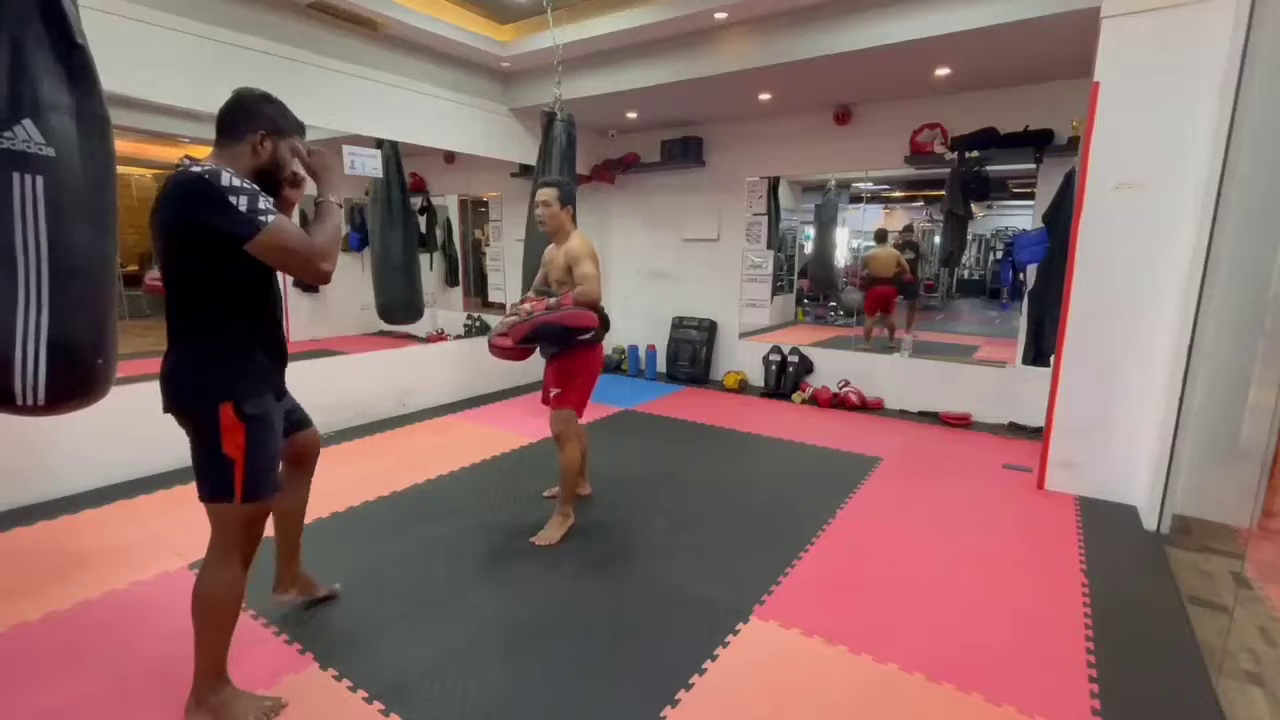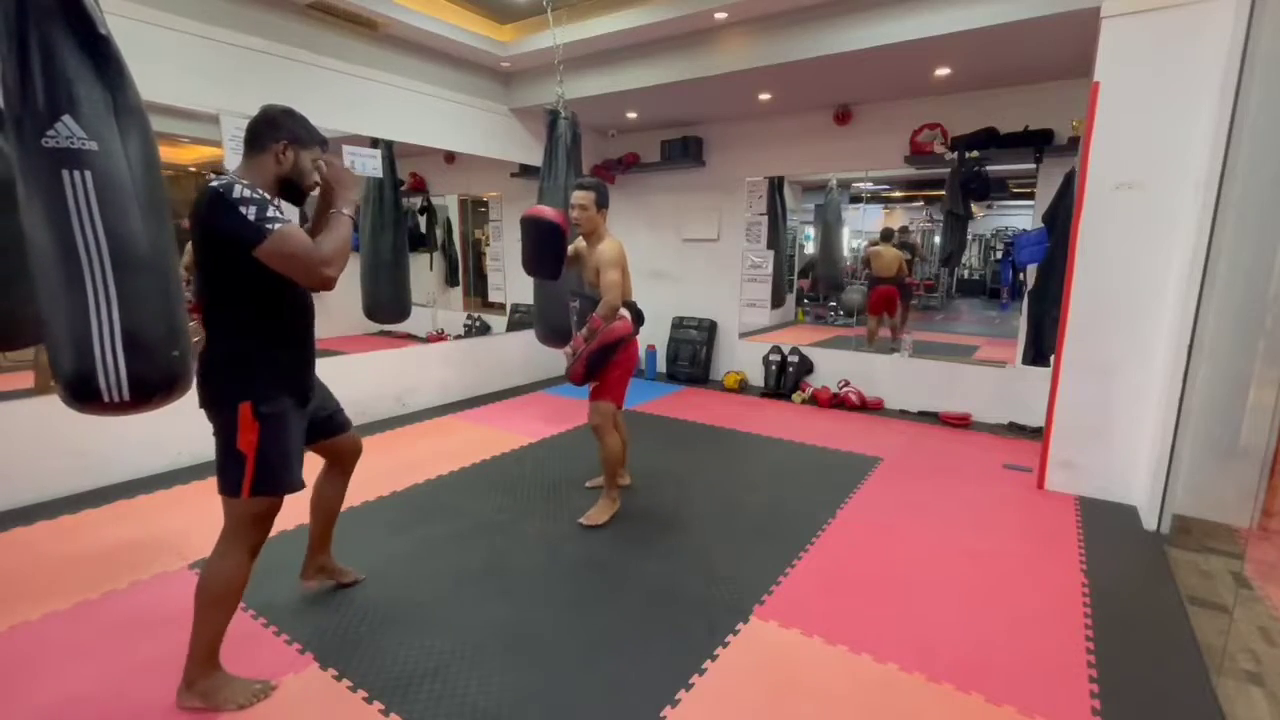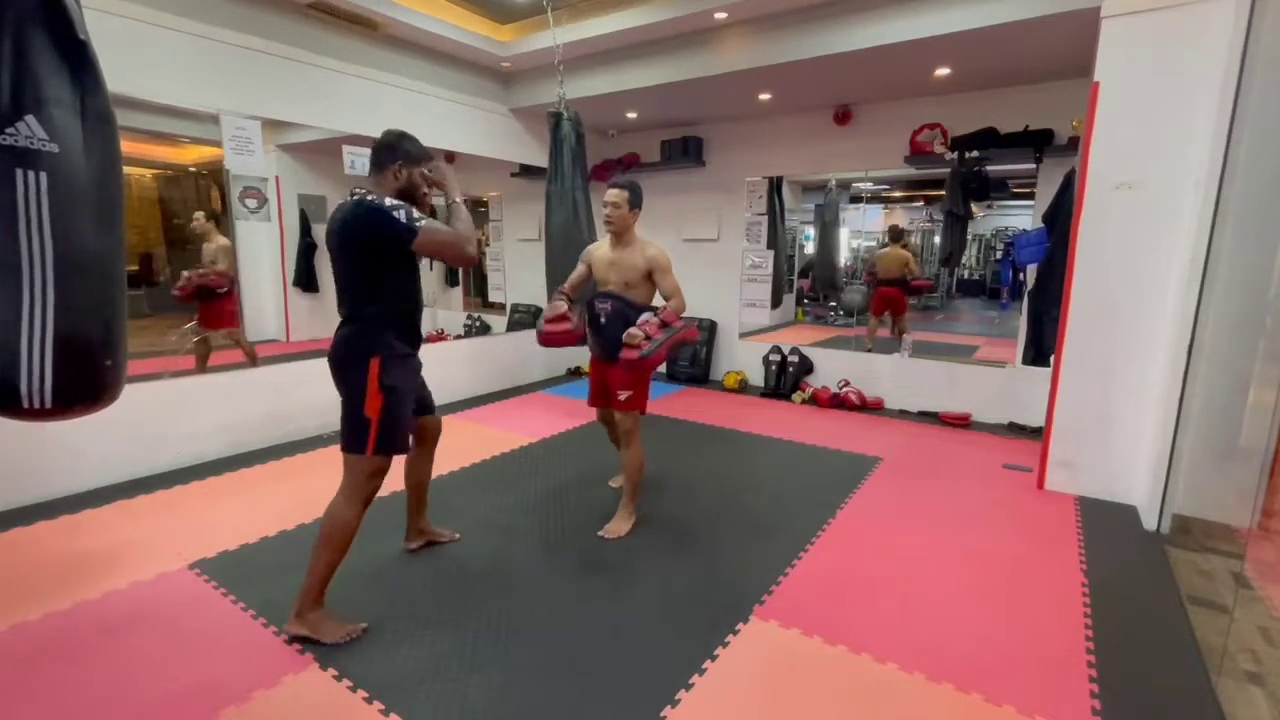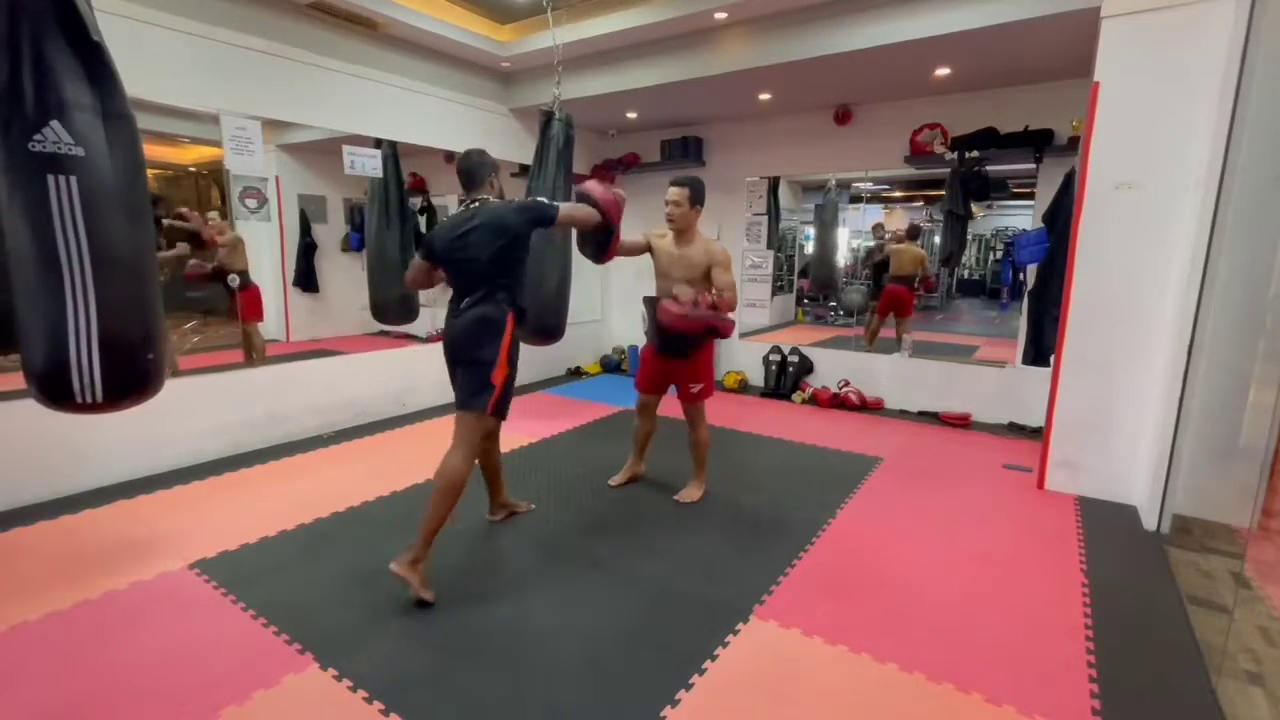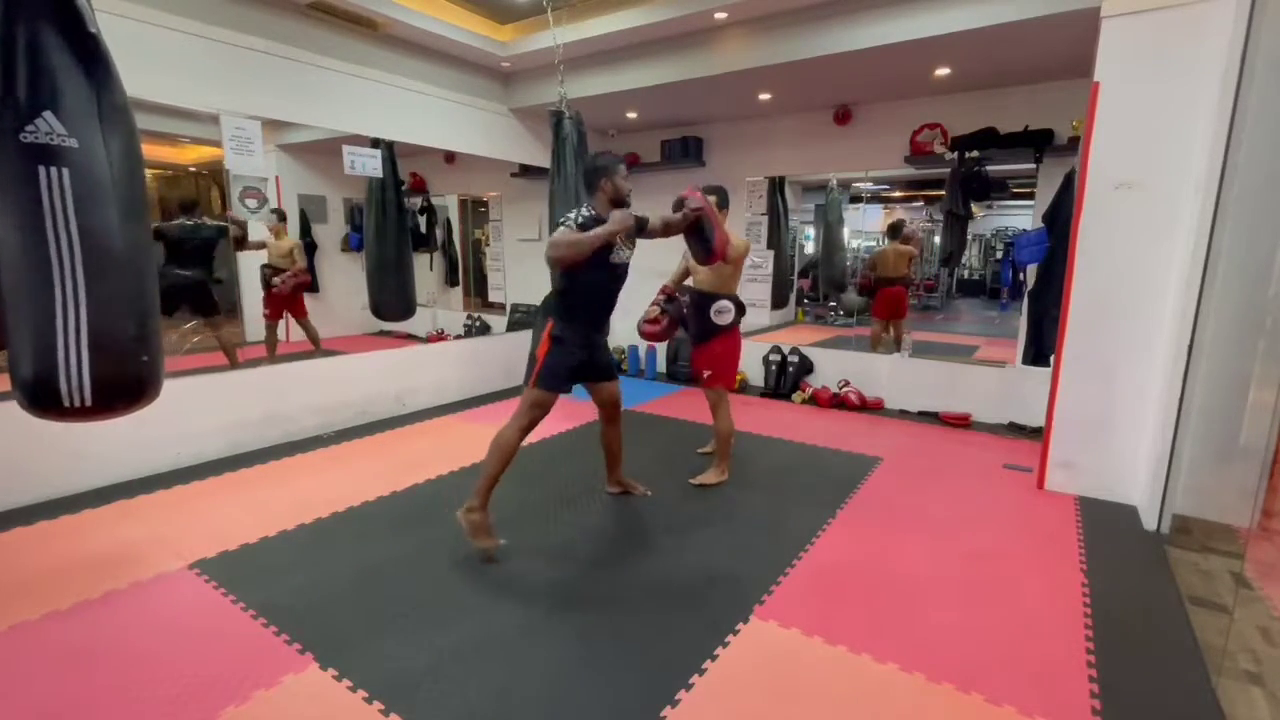
dt=1s
person 1, frame 1
left shoulder: (198, 188)
right shoulder: (217, 189)
right elbow: (317, 264)
left wrist: (280, 210)
right wrist: (330, 191)
left hip: (243, 377)
right hip: (225, 387)
left knee: (302, 449)
right knee: (237, 532)
left ankle: (291, 577)
person 1, frame 2
left shoulder: (256, 204)
right shoulder: (231, 199)
left elbow: (299, 258)
right elbow: (321, 269)
left wrist: (328, 204)
right wrist: (346, 205)
left hip: (289, 375)
right hip: (252, 387)
left knee: (345, 448)
right knee: (248, 527)
left ankle: (319, 562)
right ankle: (200, 678)
person 1, frame 3
left shoulder: (352, 212)
right shoulder: (381, 212)
right elbow: (465, 251)
left wrist: (420, 211)
right wrist: (453, 195)
left hip: (380, 350)
right hip: (376, 356)
left knee: (428, 429)
right knee: (363, 479)
left ankle: (418, 527)
right ankle: (308, 610)
person 1, frame 4
left shoulder: (445, 230)
right shoulder: (517, 211)
left elbow: (412, 282)
right elbow: (591, 218)
left hip: (459, 331)
right hip: (493, 332)
left knee: (487, 423)
right knee: (468, 439)
left ankle: (499, 502)
right ankle: (415, 557)
person 1, frame 5
left shoulder: (627, 222)
right shoulder: (581, 219)
left elbow: (669, 226)
right elbow: (555, 253)
left wrist: (691, 213)
right wrist: (611, 229)
left hip: (592, 332)
right hip: (559, 329)
left knee: (612, 405)
right knee: (528, 415)
left ankle: (615, 479)
right ankle: (476, 507)
person 2, frame 1
left shoulder: (578, 247)
right shoulder: (550, 251)
left elbow: (591, 293)
right elbow: (535, 292)
left wrist: (545, 306)
right wrist: (521, 314)
left hip: (580, 348)
right hip: (561, 346)
left knee: (562, 428)
right knee: (568, 422)
left ankle: (564, 513)
right ankle: (579, 483)
person 2, frame 2
left shoulder: (608, 250)
right shoulder: (582, 245)
left elbow: (612, 303)
left hip: (616, 345)
left knee: (600, 420)
right knee: (609, 414)
left ankle: (609, 497)
right ankle: (620, 472)
person 2, frame 3
left shoulder: (651, 255)
right shoulder: (593, 252)
left elbow: (677, 302)
right elbow: (569, 288)
left wrist: (649, 330)
right wrist: (560, 300)
right hip: (601, 352)
left knee: (629, 428)
right knee: (606, 418)
left ankle: (628, 510)
right ankle: (631, 468)
person 2, frame 4
left shoulder: (714, 252)
right shoulder: (656, 241)
left elbow: (730, 300)
right elbow: (617, 248)
left wrist: (697, 300)
left hip: (694, 344)
right hip: (658, 339)
left knee: (694, 415)
right knee: (645, 405)
left ankle: (698, 480)
right ankle: (635, 463)
person 2, frame 5
left shoulder: (737, 245)
left elbow: (724, 253)
right elbow: (675, 280)
right wrist: (659, 304)
left hip: (721, 331)
right hip: (701, 329)
left knee: (717, 398)
right knee: (713, 395)
left ankle: (720, 468)
right ankle: (723, 440)
